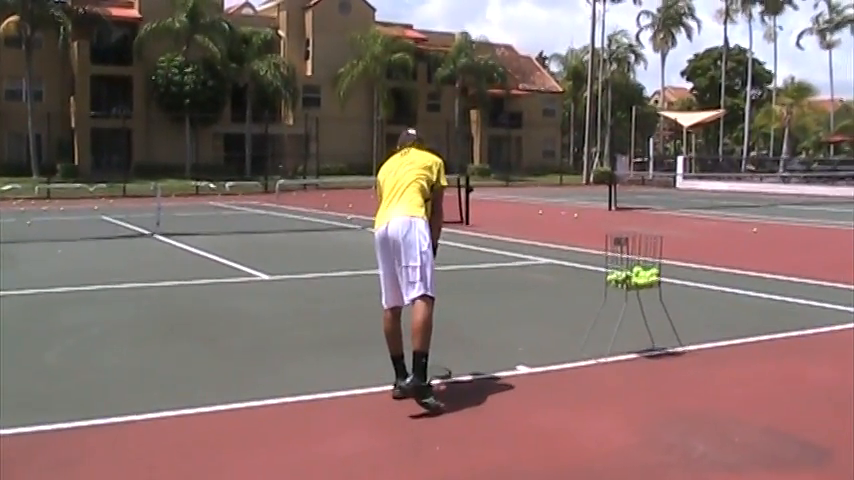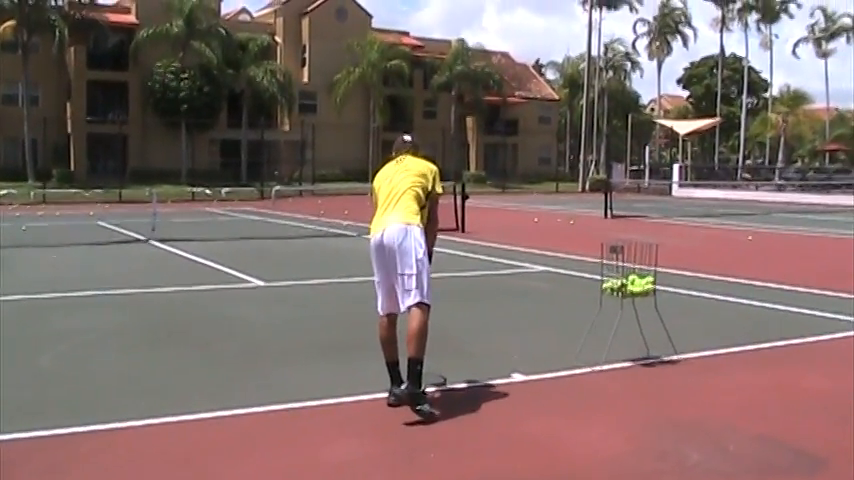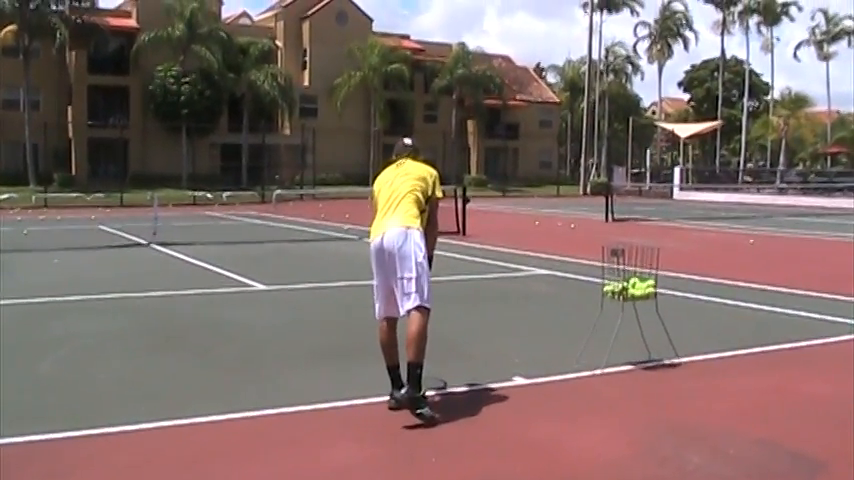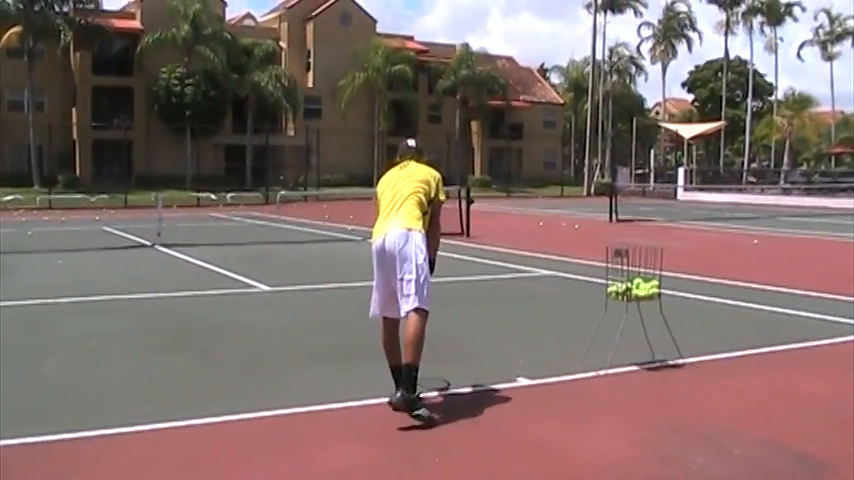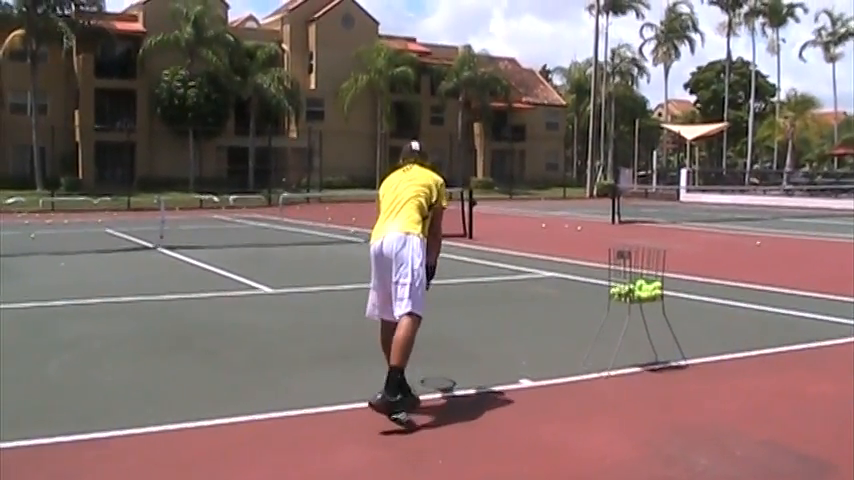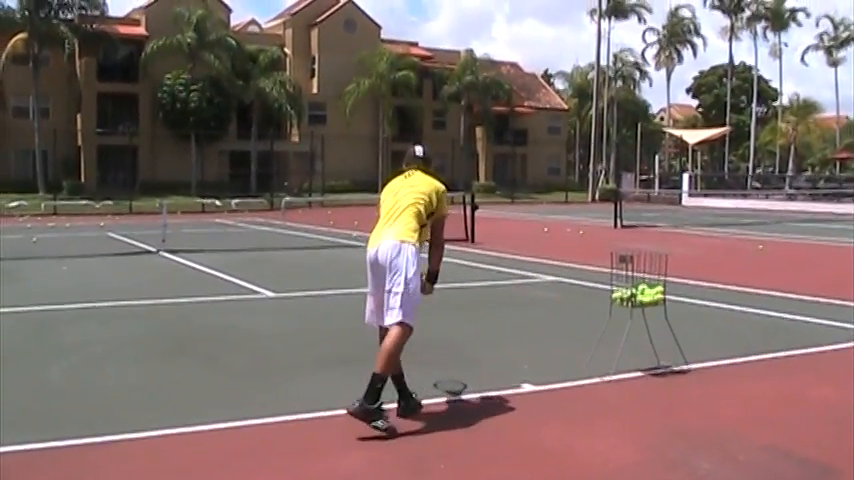
dt=0.2s
person 1, frame 1
left shoulder: (386, 166)
right shoulder: (433, 160)
right elbow: (436, 211)
right wrist: (433, 246)
left hip: (382, 225)
right hip: (410, 223)
left knee: (391, 305)
right knee: (422, 298)
left ankle: (401, 378)
right ankle: (418, 379)
person 1, frame 2
left shoulder: (382, 173)
right shoulder: (428, 168)
right elbow: (431, 219)
right wrist: (428, 253)
left hip: (377, 233)
right hip: (406, 230)
left knee: (387, 311)
right knee: (418, 305)
left ankle: (396, 385)
right ankle: (413, 386)
person 1, frame 3
left shoulder: (382, 177)
right shoulder: (428, 172)
right elbow: (431, 223)
right wrist: (428, 258)
left hip: (377, 237)
right hip: (405, 234)
left knee: (387, 315)
right knee: (418, 309)
left ankle: (397, 389)
right ankle: (413, 390)
person 1, frame 4
left shoulder: (385, 178)
right shoulder: (431, 175)
right elbow: (434, 226)
right wrist: (430, 262)
left hip: (379, 238)
right hip: (407, 235)
left knee: (389, 317)
right knee: (416, 311)
left ankle: (401, 389)
right ankle: (408, 392)
person 1, frame 5
left shoulder: (389, 180)
right shoulder: (434, 179)
right elbow: (435, 232)
right wrist: (430, 269)
left hip: (378, 240)
right hip: (406, 239)
left knee: (388, 319)
right knee: (409, 316)
left ankle: (399, 391)
right ankle: (390, 392)
person 1, frame 6
left shoulder: (391, 185)
right shoulder: (436, 187)
right elbow: (436, 240)
left wrist: (420, 273)
right wrist: (432, 276)
left hip: (375, 246)
right hip: (401, 247)
left knee: (386, 326)
right knee: (400, 325)
left ankle: (405, 398)
right ankle: (369, 401)
